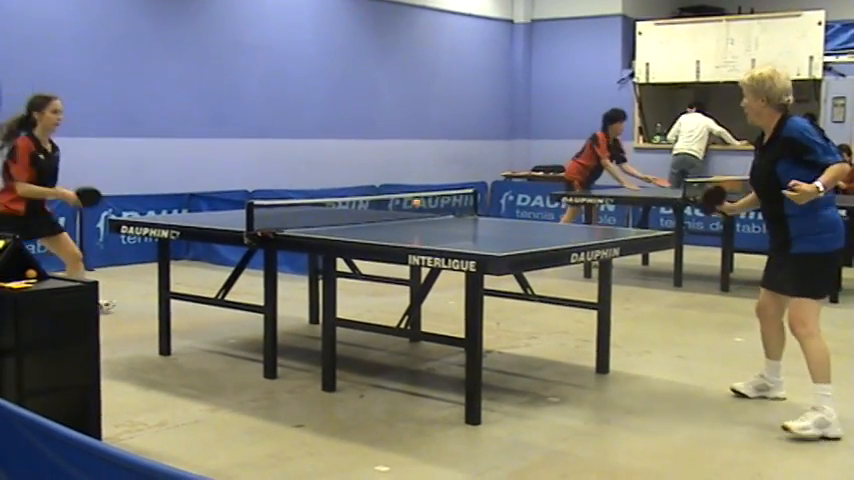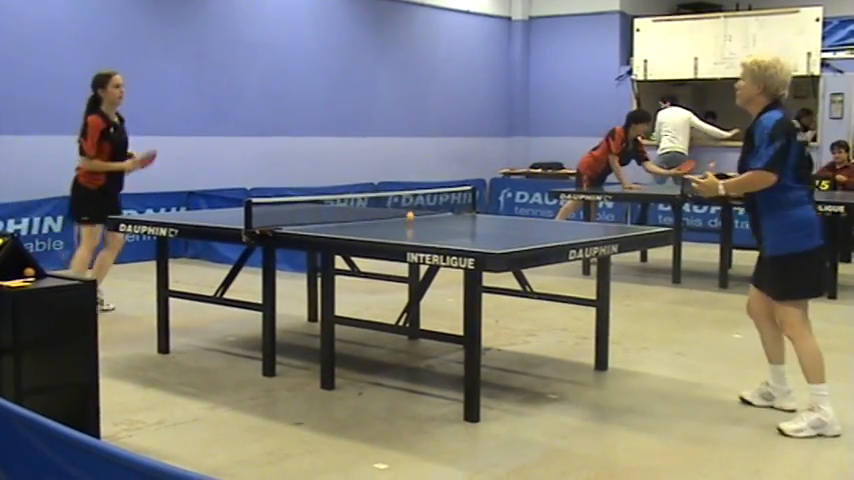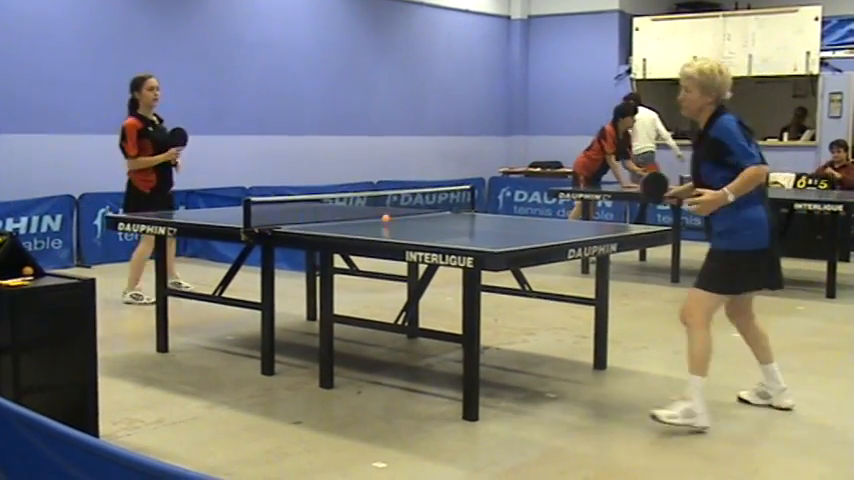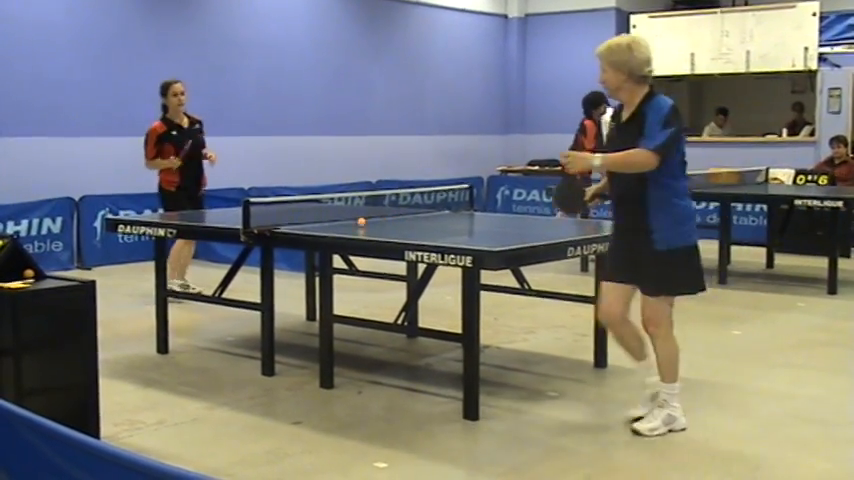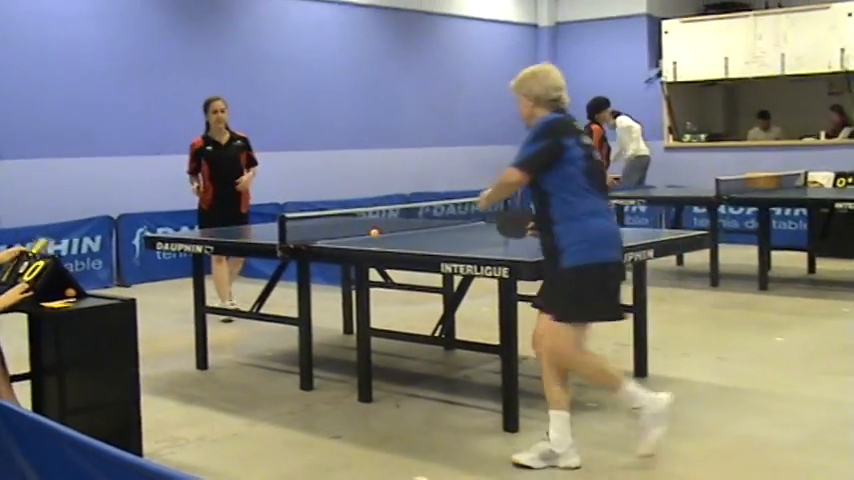
dt=0.4s
person 1, frame 1
left shoulder: (797, 130)
right shoulder: (764, 142)
left elbow: (839, 164)
left wrist: (816, 188)
right wrist: (735, 207)
left hip: (815, 238)
right hip: (787, 240)
left knee: (801, 323)
right knee: (767, 309)
left ankle: (825, 413)
right ankle: (771, 381)
person 1, frame 2
left shoulder: (771, 123)
right shoulder: (767, 123)
left elbow: (765, 176)
left wrist: (721, 187)
right wrist: (735, 189)
left hip: (790, 235)
right hip: (780, 235)
left knee: (793, 324)
right knee: (759, 308)
left ankle: (822, 412)
right ankle: (778, 389)
person 1, frame 3
left shoulder: (726, 127)
right shoulder: (710, 129)
left elbow: (758, 170)
left wrist: (723, 197)
right wrist: (685, 190)
left hip: (740, 236)
right hip: (743, 235)
left knee: (693, 313)
right knee: (739, 313)
left ankle: (693, 404)
right ankle: (775, 387)
person 1, frame 4
left shoulder: (663, 109)
right shoulder: (619, 116)
left elbow: (647, 159)
left wrist: (593, 162)
right wrist: (599, 187)
left hip: (665, 233)
right hip: (629, 232)
left knee: (657, 321)
right knee: (609, 312)
left ankle: (671, 408)
right ankle: (662, 385)
person 1, frame 5
left shoulder: (550, 126)
right shoulder: (568, 132)
left elbow: (513, 177)
left wrist: (488, 198)
right wrist: (542, 219)
left hip: (585, 254)
right hip: (570, 256)
left knee: (564, 351)
right knee: (544, 342)
left ankle: (646, 402)
right ankle: (561, 444)
person 2, frame 1
left shoulder: (52, 148)
right shoulder: (23, 146)
right elbow: (21, 189)
left wrist: (68, 196)
right wrist: (61, 193)
left hip: (38, 213)
left knee: (75, 256)
person 2, frame 2
left shoulder: (118, 120)
right shoulder: (94, 122)
right elbow: (86, 163)
left wrist: (127, 158)
right wrist: (122, 166)
left hip: (108, 192)
right hip: (89, 190)
left knee: (115, 243)
right knee: (89, 244)
person 2, frame 3
left shoulder: (158, 121)
right shoulder: (132, 125)
right elbow: (133, 163)
left wrist: (172, 159)
right wrist: (165, 156)
left hip: (163, 188)
right hip: (144, 190)
right knee: (150, 239)
left ankle: (171, 279)
right ankle: (130, 290)
person 2, frame 4
left shoulder: (196, 123)
right shoulder: (157, 129)
right elbow: (149, 163)
left wrist: (208, 154)
right wrist: (169, 163)
left hip: (195, 187)
right hip: (173, 189)
left ankle: (179, 279)
right ankle: (168, 282)
person 2, frame 5
left shoulder: (241, 140)
right shoulder: (199, 145)
left elbow: (252, 167)
right elbow: (193, 174)
left wrist: (248, 178)
right wrist: (196, 185)
left hip: (238, 206)
right hip: (211, 207)
left knee: (239, 254)
right knee: (218, 254)
left ankle: (226, 290)
right ankle: (226, 302)
